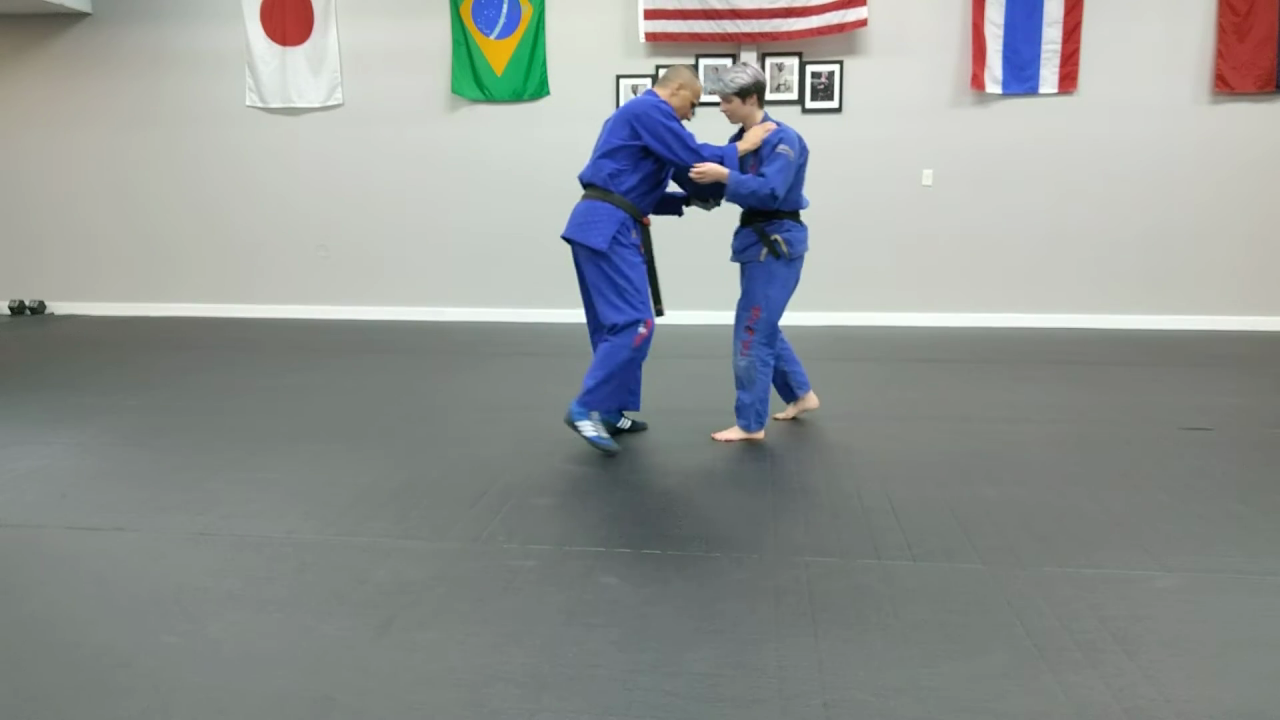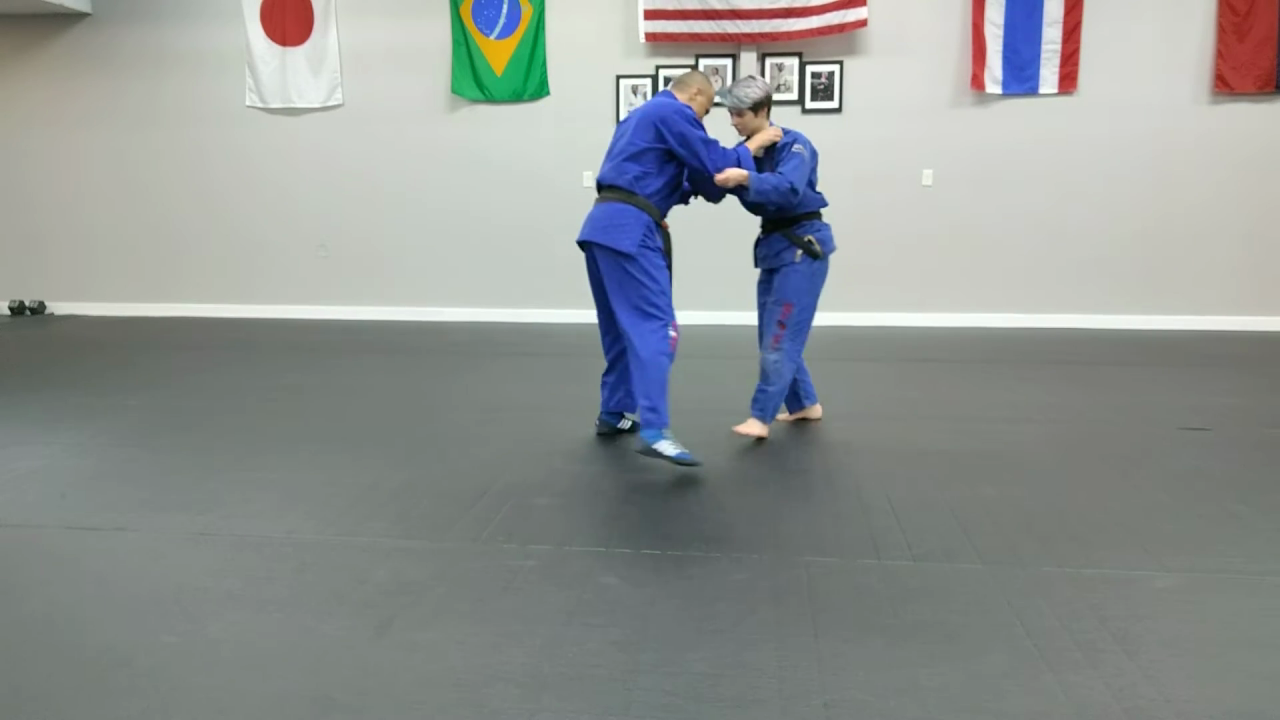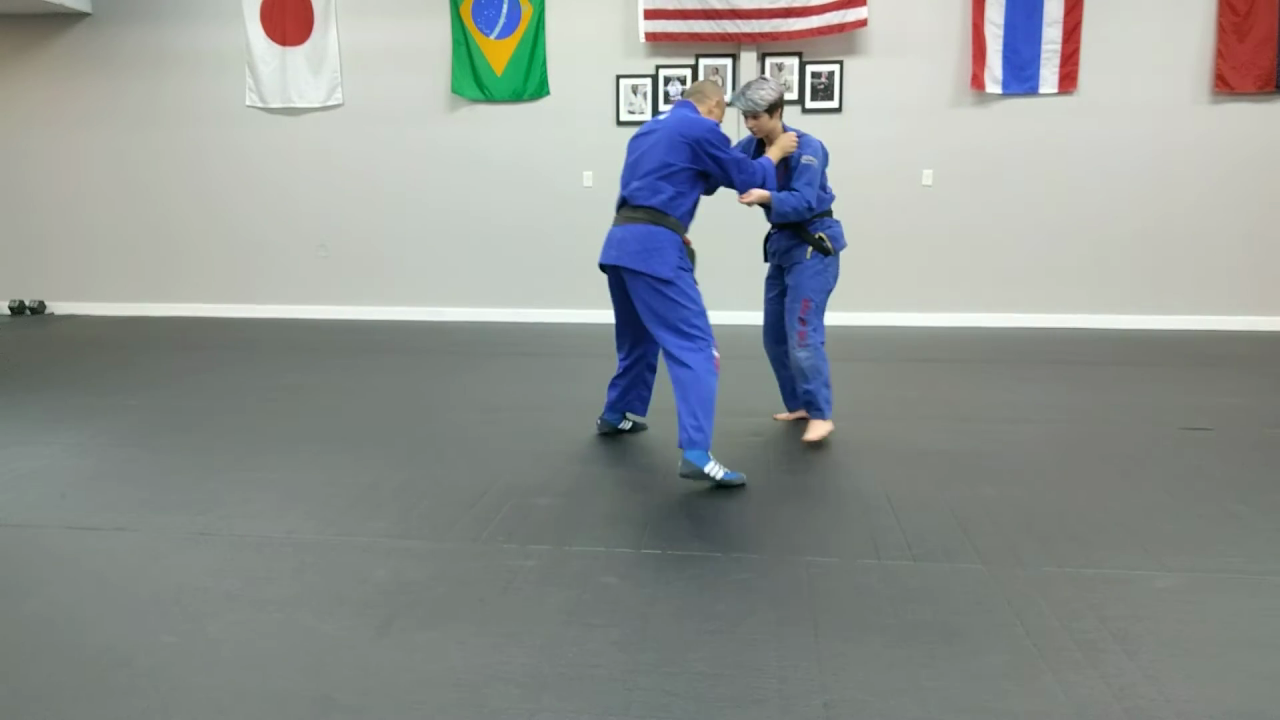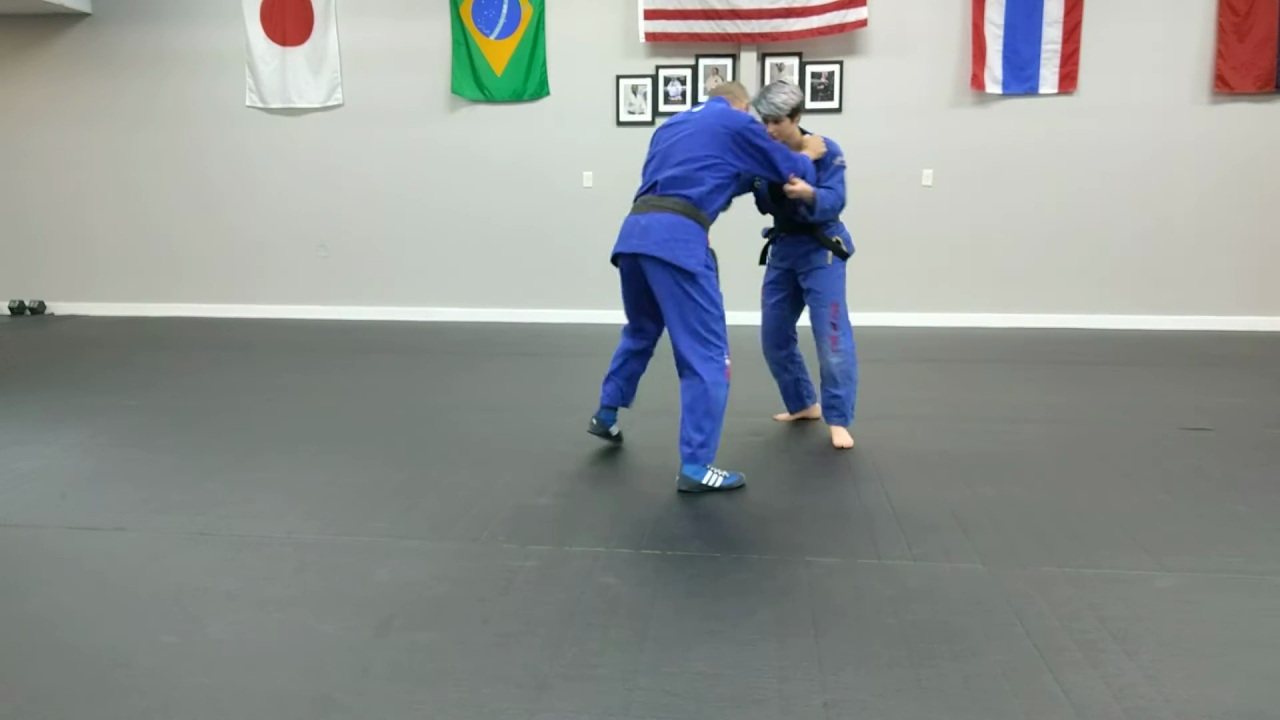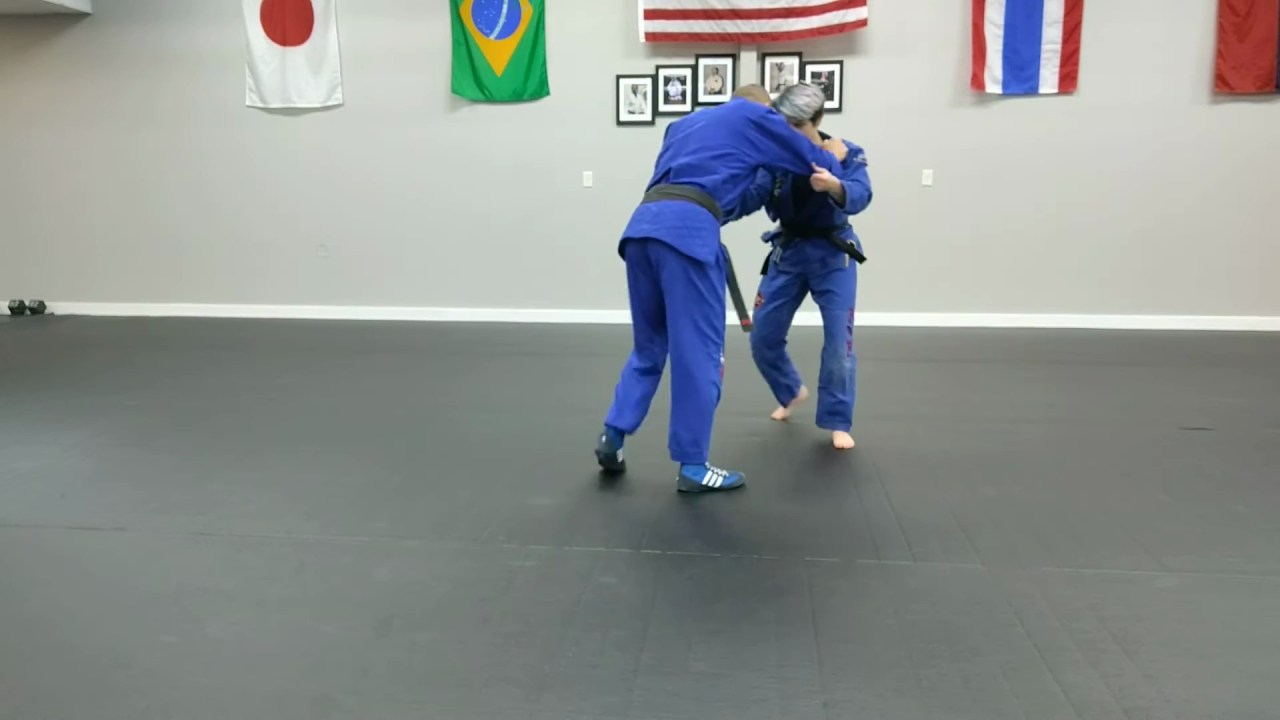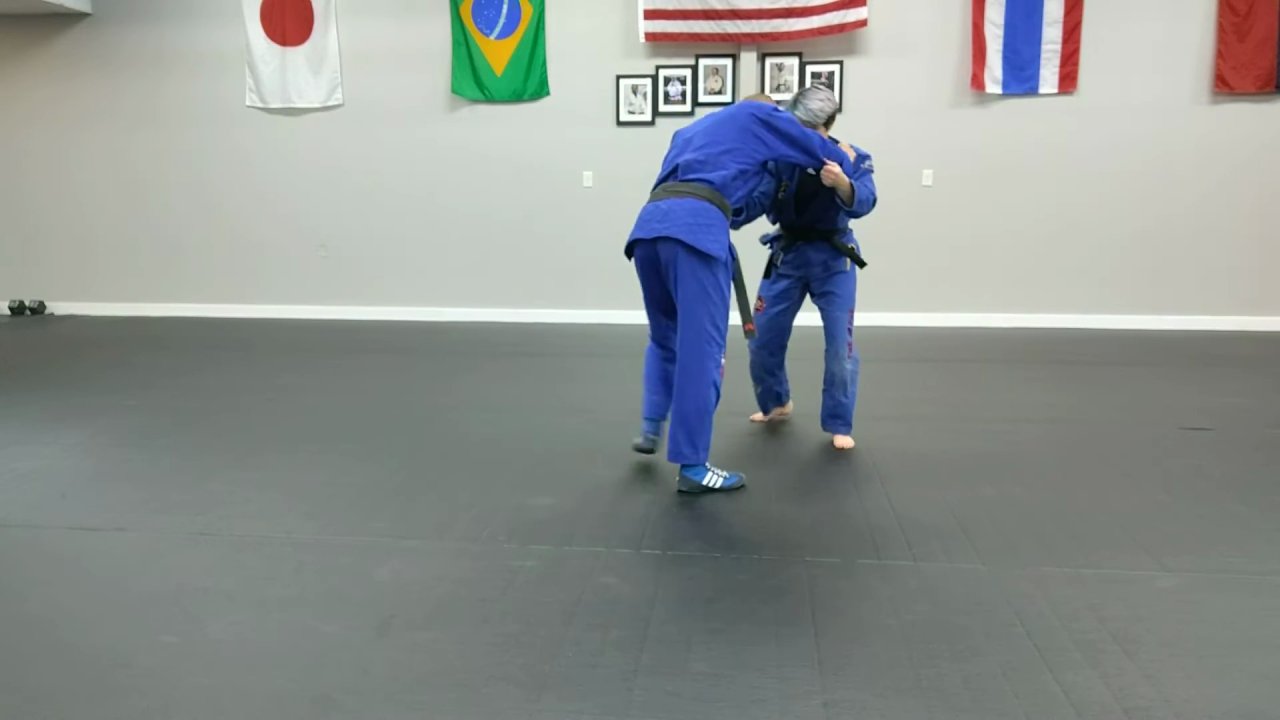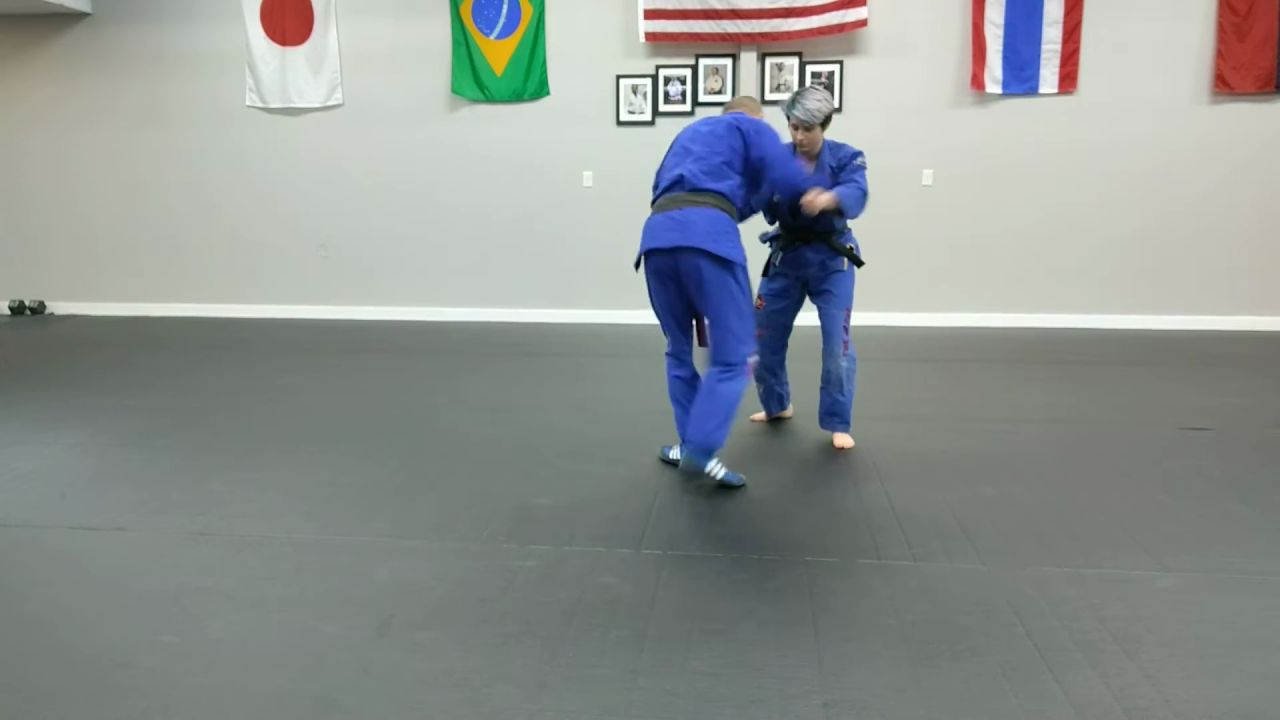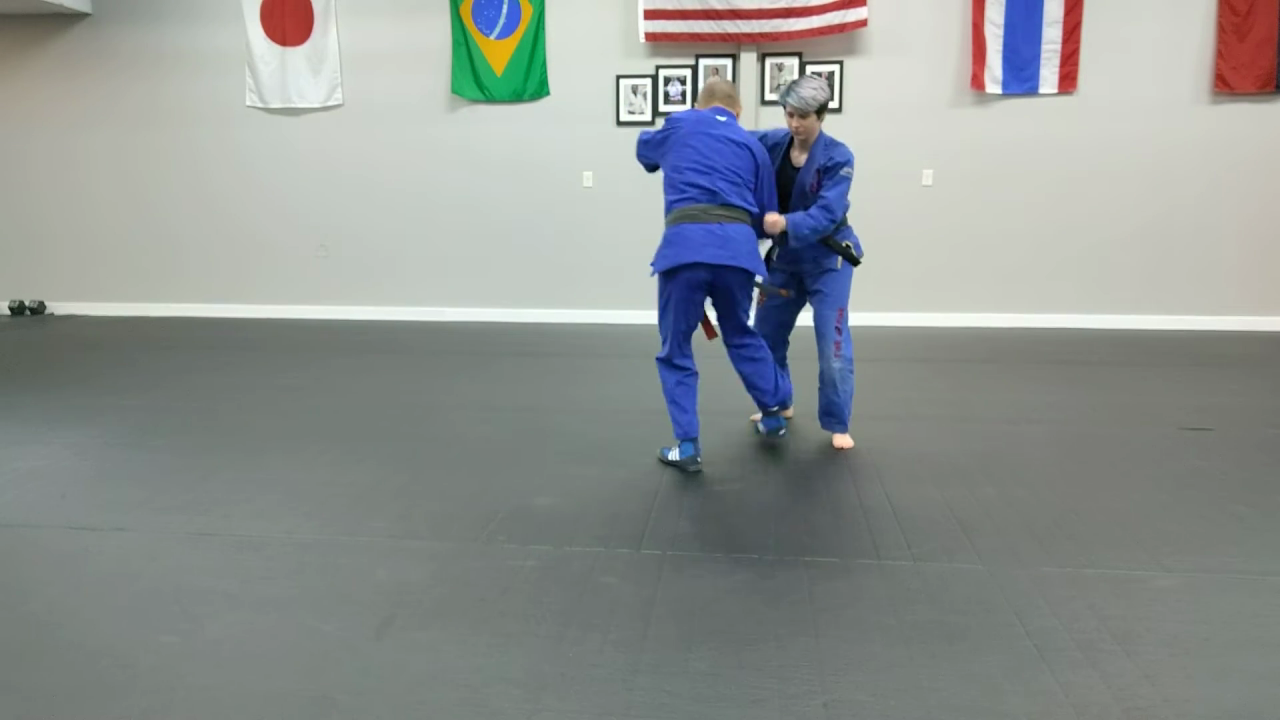
dt=0.2s
person 1, frame 1
left shoulder: (634, 114)
right shoulder: (650, 110)
left elbow: (637, 189)
right elbow: (692, 159)
left wrist: (689, 199)
right wrist: (743, 145)
left hip: (596, 224)
right hip: (606, 228)
left knee: (613, 324)
right knee: (634, 323)
left ankle: (611, 411)
right ankle: (584, 409)
person 1, frame 2
left shoulder: (641, 115)
right shoulder: (674, 113)
right elbow: (714, 165)
left wrist: (693, 189)
right wrist: (753, 144)
left hip: (603, 225)
right hip: (627, 229)
left knee: (620, 327)
right knee: (655, 328)
left ankle: (613, 414)
right ankle: (654, 432)
person 1, frame 3
left shoulder: (647, 130)
right shoulder: (701, 129)
right elbow: (744, 178)
left wrist: (702, 178)
right wrist: (774, 153)
left hip: (619, 242)
right hip: (655, 245)
left knee: (637, 336)
right knee: (693, 348)
left ankle: (617, 414)
right ankle: (697, 457)
person 1, frame 4
left shoulder: (671, 126)
right shoulder: (738, 123)
right elbow: (787, 171)
left wrist: (733, 179)
right wrist: (808, 154)
left hip: (635, 232)
right hip: (679, 239)
left knee: (641, 331)
right knee: (707, 355)
left ankle: (606, 413)
right ankle: (695, 467)
person 1, frame 5
left shoulder: (685, 123)
right shoulder: (755, 114)
right elbow: (811, 159)
left wrist: (751, 198)
right wrist: (833, 157)
left hip: (644, 222)
right hip: (688, 229)
left knee: (650, 344)
right knee: (698, 351)
left ankle: (614, 434)
right ankle: (692, 466)
person 1, frame 6
left shoulder: (692, 129)
right shoulder: (756, 114)
right elbow: (814, 147)
left wrist: (754, 204)
right wrist: (842, 160)
left hip: (650, 221)
right hip: (697, 228)
left knee: (666, 337)
right knee: (701, 351)
left ankle: (652, 428)
right ankle: (691, 466)
person 1, frame 7
left shoulder: (688, 132)
right shoulder: (752, 127)
right elbow: (779, 163)
right wrist: (812, 193)
left hip: (658, 231)
right hip: (711, 233)
left knee: (680, 349)
right knee: (731, 353)
left ankle: (689, 446)
right ankle: (702, 450)
person 1, frame 8
left shoulder: (681, 123)
right shoulder: (753, 146)
left elbow: (646, 150)
right elbow: (765, 215)
left hip: (687, 243)
right hip: (738, 246)
left knee: (674, 353)
right knee: (741, 336)
left ankle: (685, 446)
right ankle: (774, 414)
person 2, frame 1
left shoulder: (782, 139)
right shoulder: (740, 140)
left elbow: (769, 190)
right elbow: (720, 184)
left wrist: (724, 176)
right wrist: (704, 178)
left hip: (778, 242)
right hip: (756, 240)
left knee: (751, 331)
right knee: (762, 328)
left ankle: (749, 423)
right ankle: (801, 395)
person 2, frame 2
left shoulder: (793, 144)
left elbow: (788, 187)
right elbow: (732, 187)
left wrist: (745, 179)
left hip: (805, 246)
right hip: (774, 245)
left knee: (780, 333)
right knee: (771, 333)
left ankle: (762, 417)
right ankle: (806, 403)
person 2, frame 3
left shoulder: (806, 148)
right shoulder: (751, 147)
left elbow: (805, 202)
left wrist: (768, 199)
left hip: (814, 244)
right hip: (782, 243)
left knee: (804, 330)
right knee: (775, 332)
left ankle: (820, 415)
right ankle: (802, 403)
person 2, frame 4
left shoulder: (826, 151)
left elbow: (834, 200)
left wrist: (809, 194)
left hip: (822, 249)
right hip: (783, 247)
left knee: (831, 338)
right knee: (775, 337)
left ankle: (838, 421)
right ankle: (804, 404)
person 2, frame 5
left shoulder: (846, 153)
left elbow: (860, 197)
right elbow: (752, 195)
left wrist: (835, 186)
left hip: (832, 253)
right hip: (788, 251)
left knee: (840, 342)
right knee: (763, 336)
left ankle: (837, 422)
right ankle: (791, 391)
person 2, frame 6
left shoulder: (851, 159)
right shoulder: (781, 157)
left elbow: (863, 203)
right elbow: (756, 200)
left wrist: (843, 185)
left hip: (832, 257)
right hip: (787, 255)
left knee: (840, 344)
right knee: (765, 341)
left ankle: (839, 424)
right ankle: (775, 403)
person 2, frame 7
left shoulder: (846, 158)
left elbow: (856, 196)
left wrist: (830, 200)
left hip: (831, 257)
right hip: (786, 254)
left knee: (837, 343)
right knee: (766, 337)
left ankle: (838, 423)
right ankle: (777, 404)
person 2, frame 8
left shoulder: (838, 157)
right shoulder: (773, 144)
left elbow: (829, 214)
left wrist: (785, 224)
left hip: (828, 255)
right hip: (787, 252)
left knee: (832, 341)
right knee: (766, 333)
left ankle: (839, 424)
